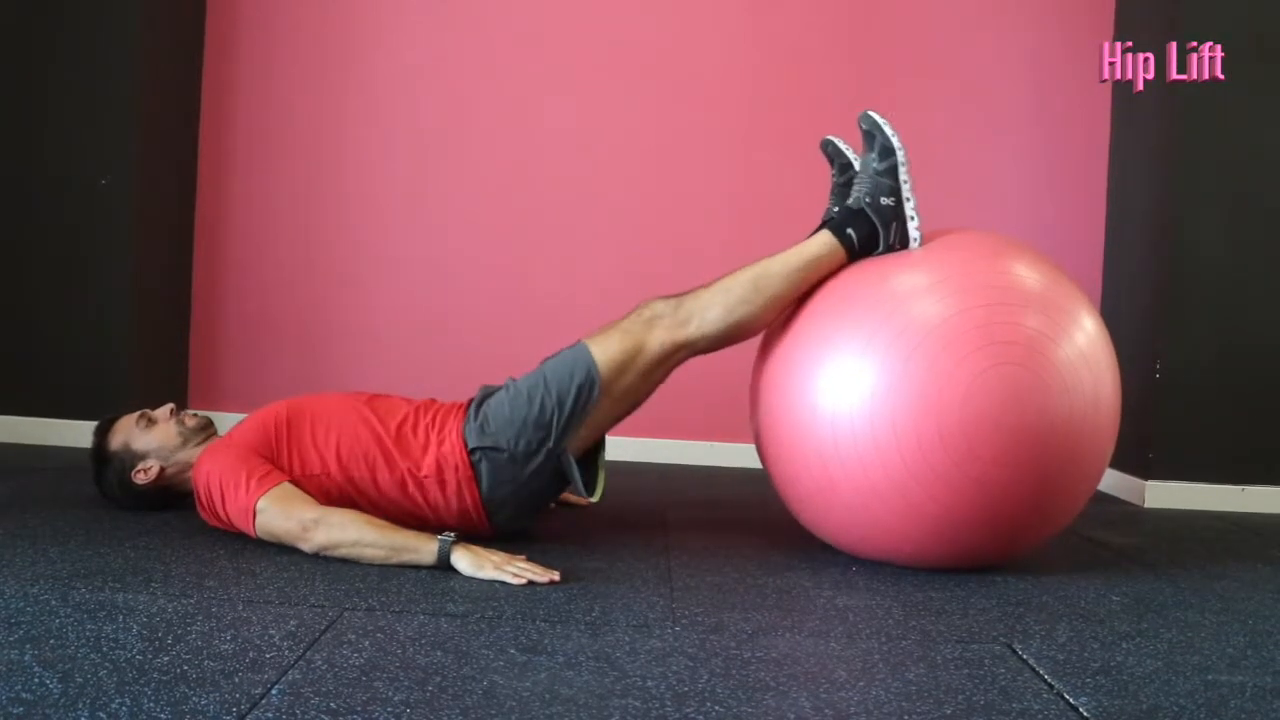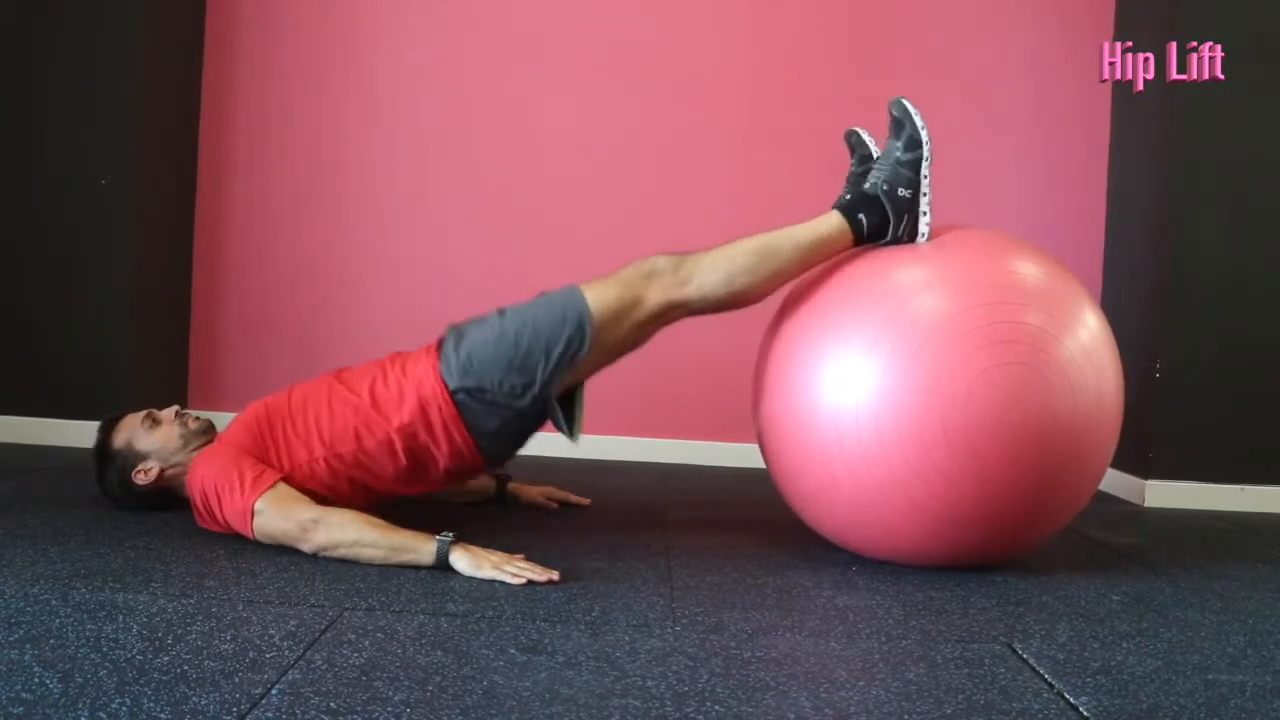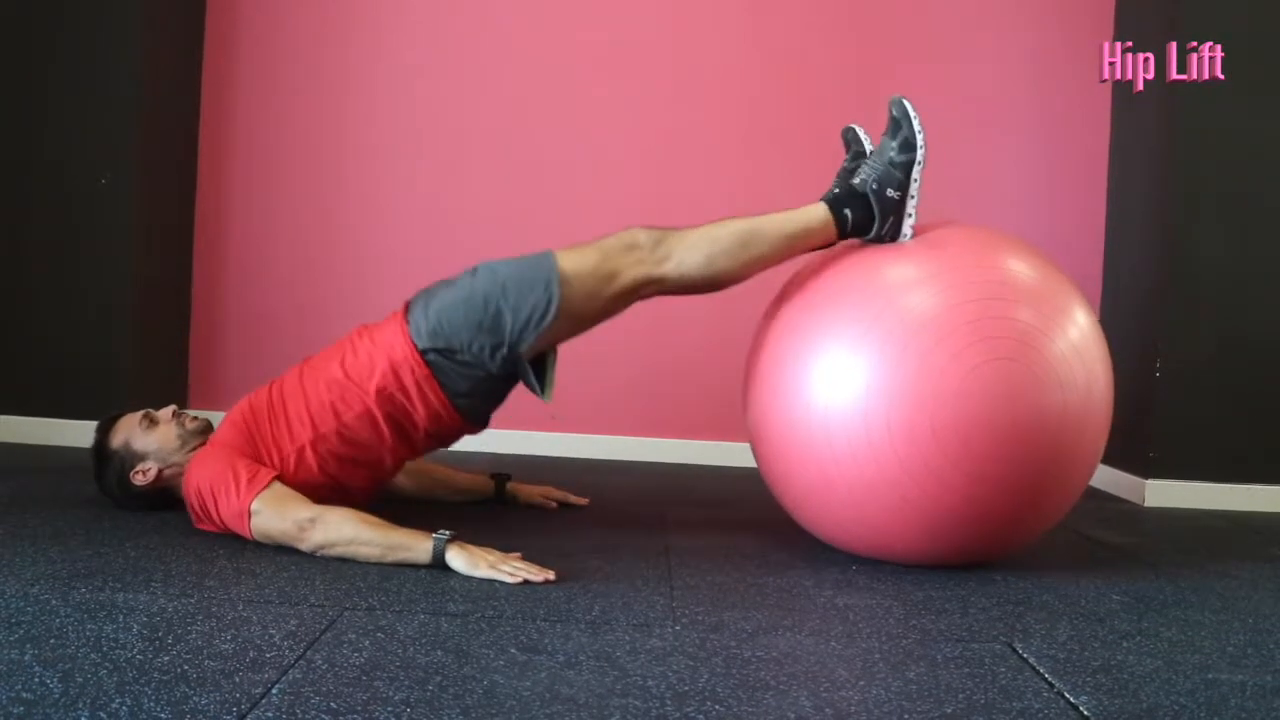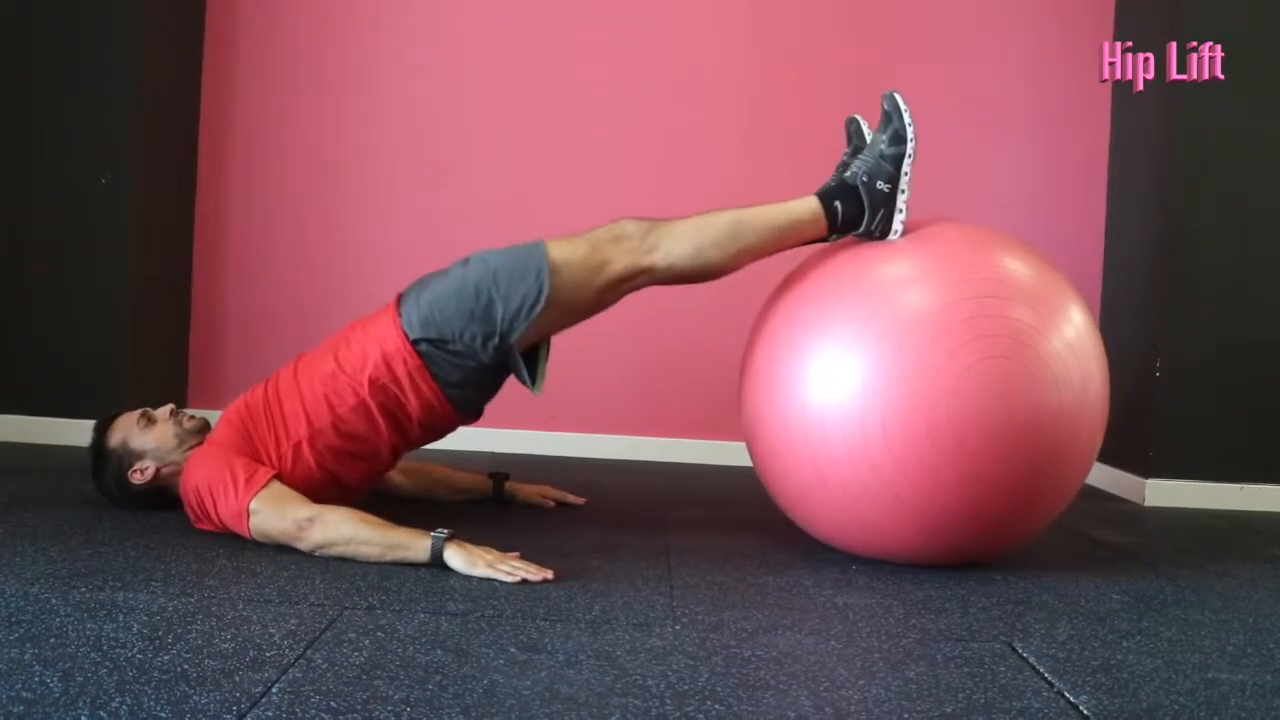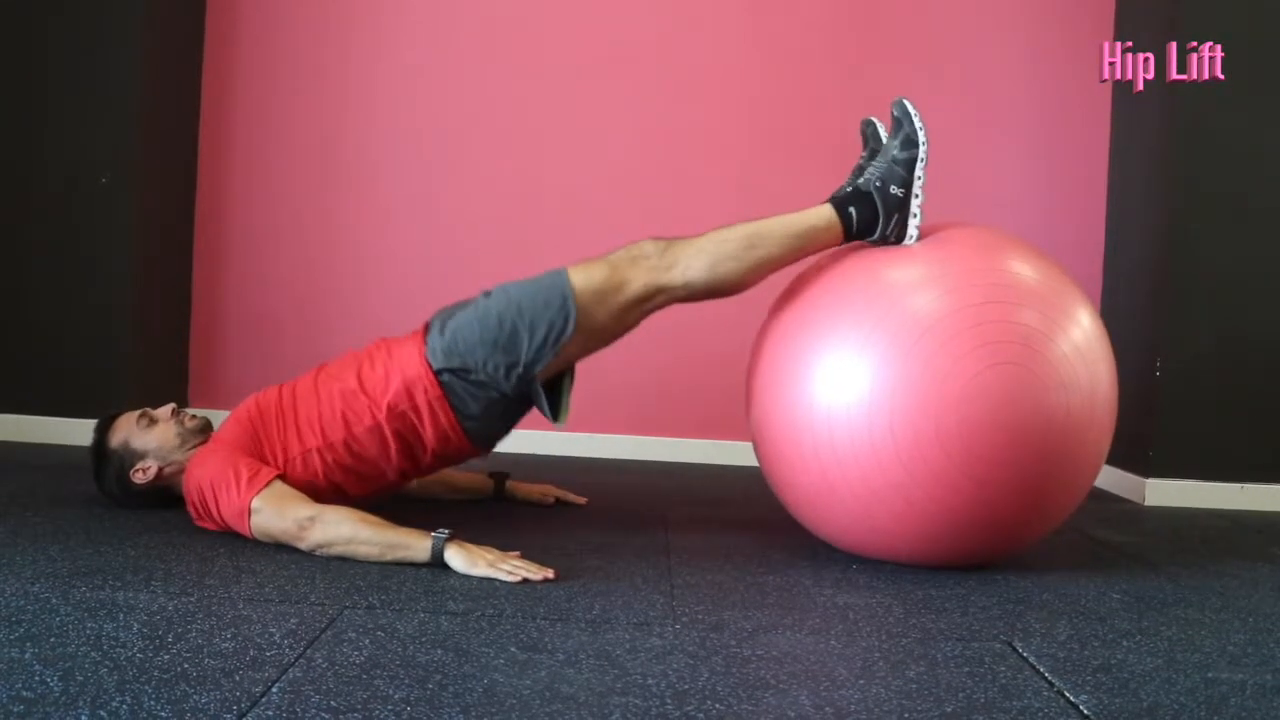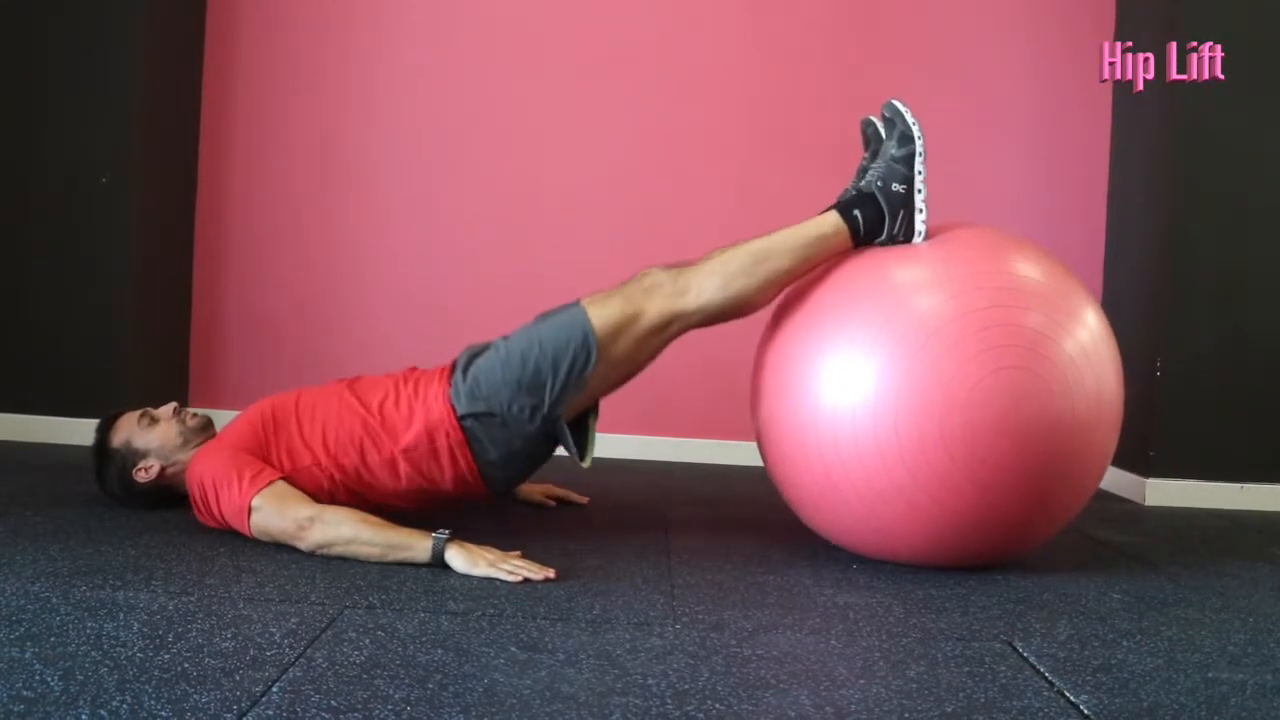
dt=0.3s
person 1, frame 1
left shoulder: (243, 458)
right shoulder: (221, 475)
right elbow: (311, 530)
left wrist: (512, 490)
right wrist: (452, 547)
left hip: (477, 460)
right hip: (474, 456)
left knee: (663, 324)
right knee: (665, 328)
left ankle: (842, 233)
right ankle: (861, 232)
person 1, frame 2
left shoulder: (234, 462)
right shoulder: (216, 480)
right elbow: (312, 531)
right wrist: (449, 551)
left hip: (449, 396)
right hip: (457, 397)
left knee: (657, 282)
right knee: (660, 282)
left ankle: (852, 219)
right ankle: (869, 217)
person 1, frame 3
left shoulder: (233, 462)
right shoulder: (212, 483)
left elbow: (383, 469)
right elbow: (308, 529)
right wrist: (444, 550)
left hip: (443, 351)
left knee: (639, 256)
right knee: (644, 257)
left ankle: (840, 208)
right ankle: (854, 213)
person 1, frame 4
left shoulder: (231, 461)
right shoulder: (211, 479)
left elbow: (381, 468)
right elbow: (306, 529)
right wrist: (444, 550)
left hip: (433, 348)
left knee: (631, 254)
right knee: (634, 249)
left ankle: (835, 207)
right ankle: (844, 207)
person 1, frame 5
left shoulder: (230, 457)
right shoulder: (212, 479)
right elbow: (307, 527)
right wrist: (444, 548)
left hip: (439, 385)
right hip: (444, 383)
left knee: (643, 264)
right knee: (650, 267)
left ankle: (852, 213)
right ankle: (861, 212)
person 1, frame 6
left shoulder: (234, 461)
right shoulder: (216, 476)
right elbow: (308, 527)
left wrist: (504, 482)
right wrist: (446, 548)
left hip: (461, 416)
right hip: (469, 421)
left knee: (662, 294)
right knee: (666, 297)
left ankle: (857, 220)
right ankle: (866, 217)
